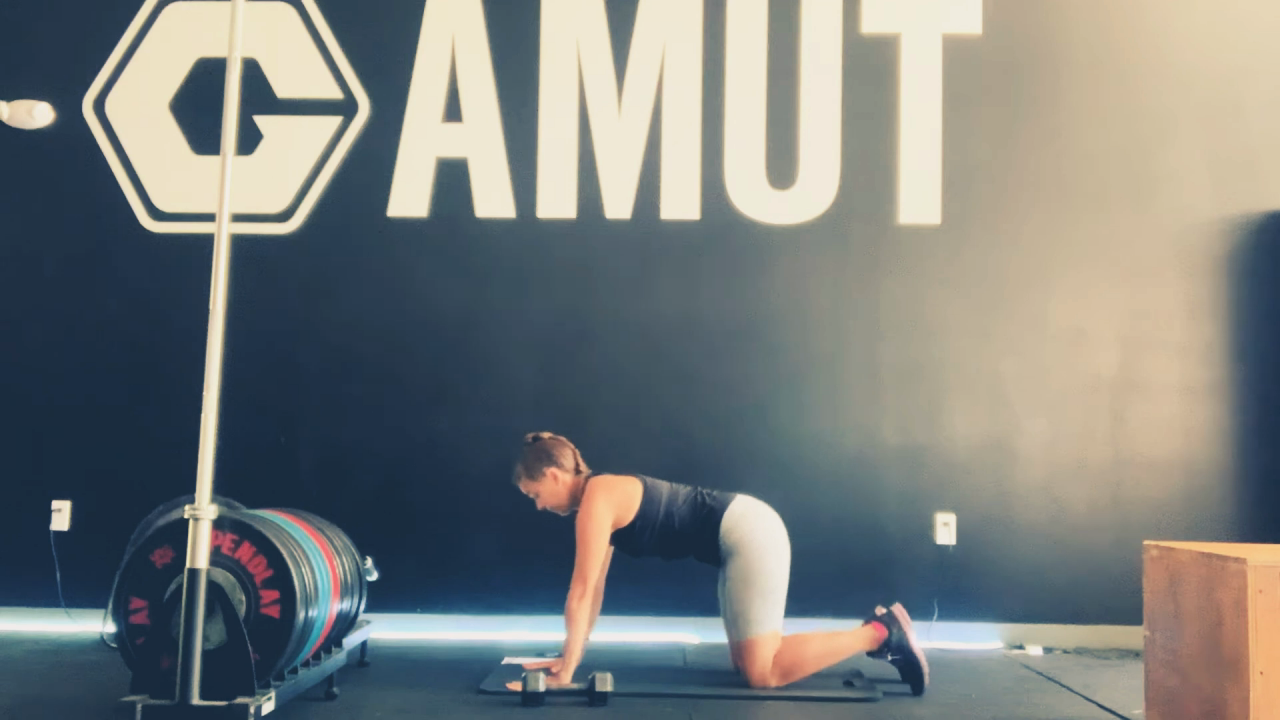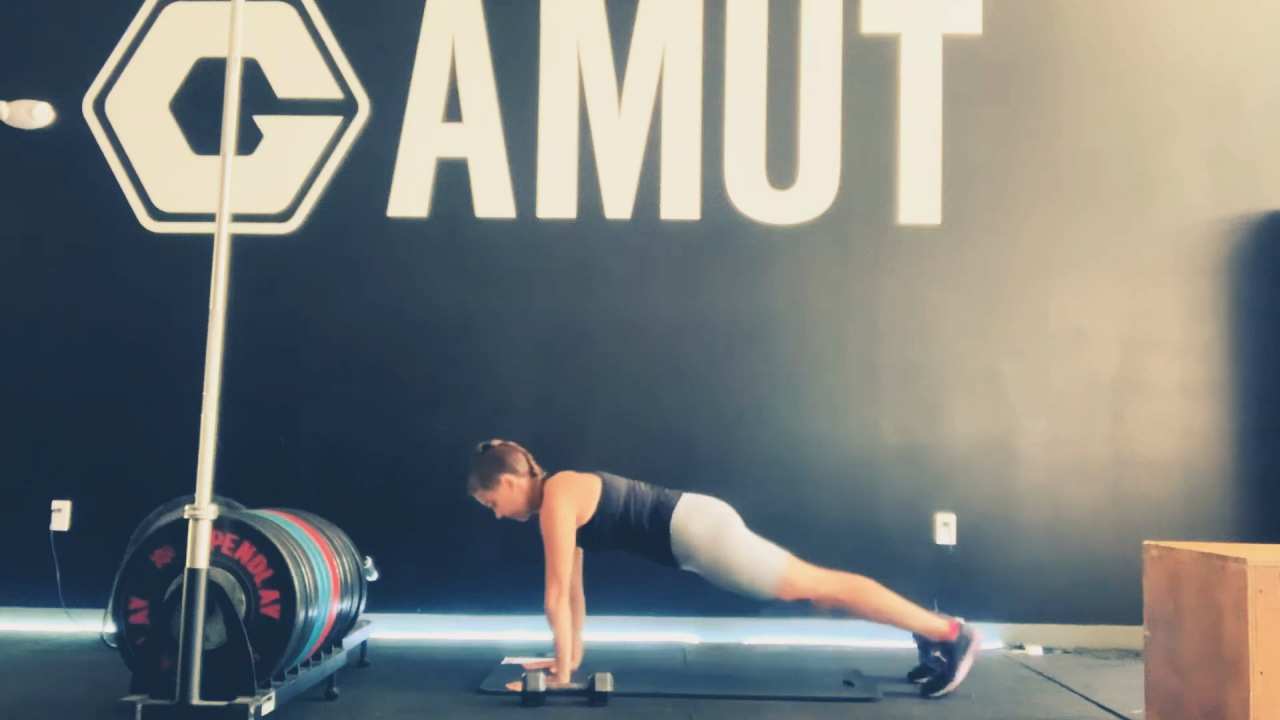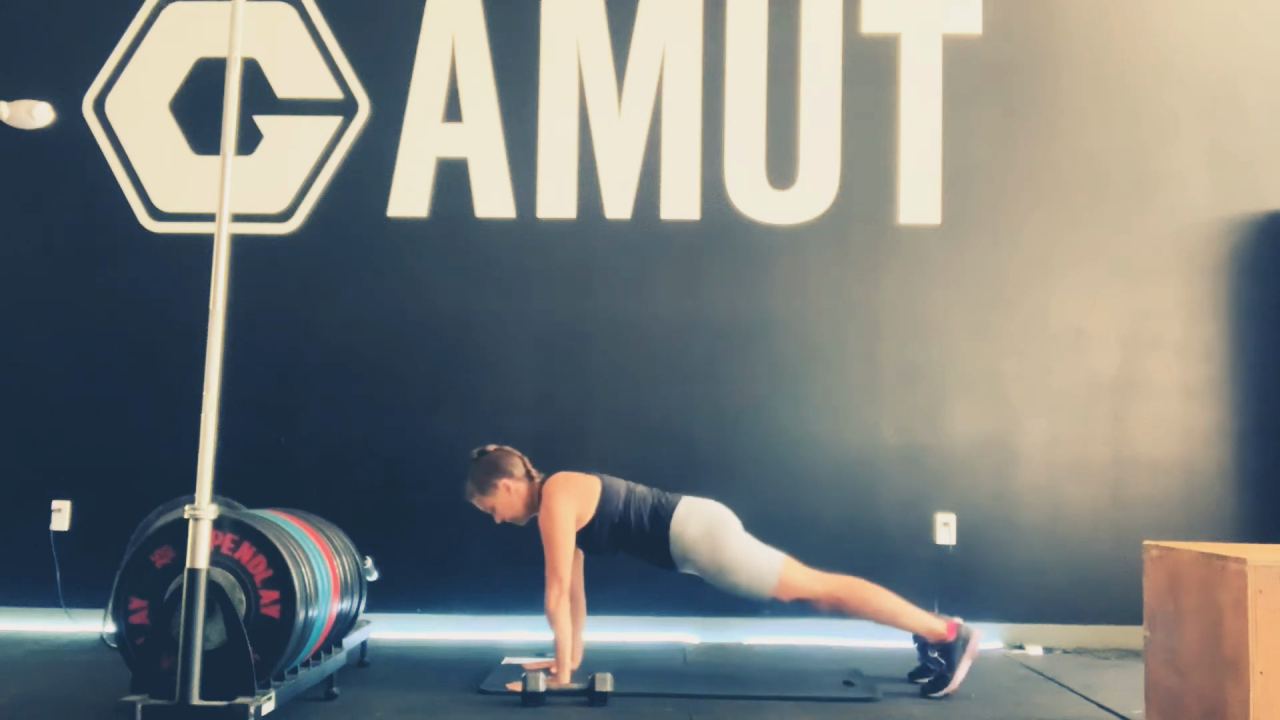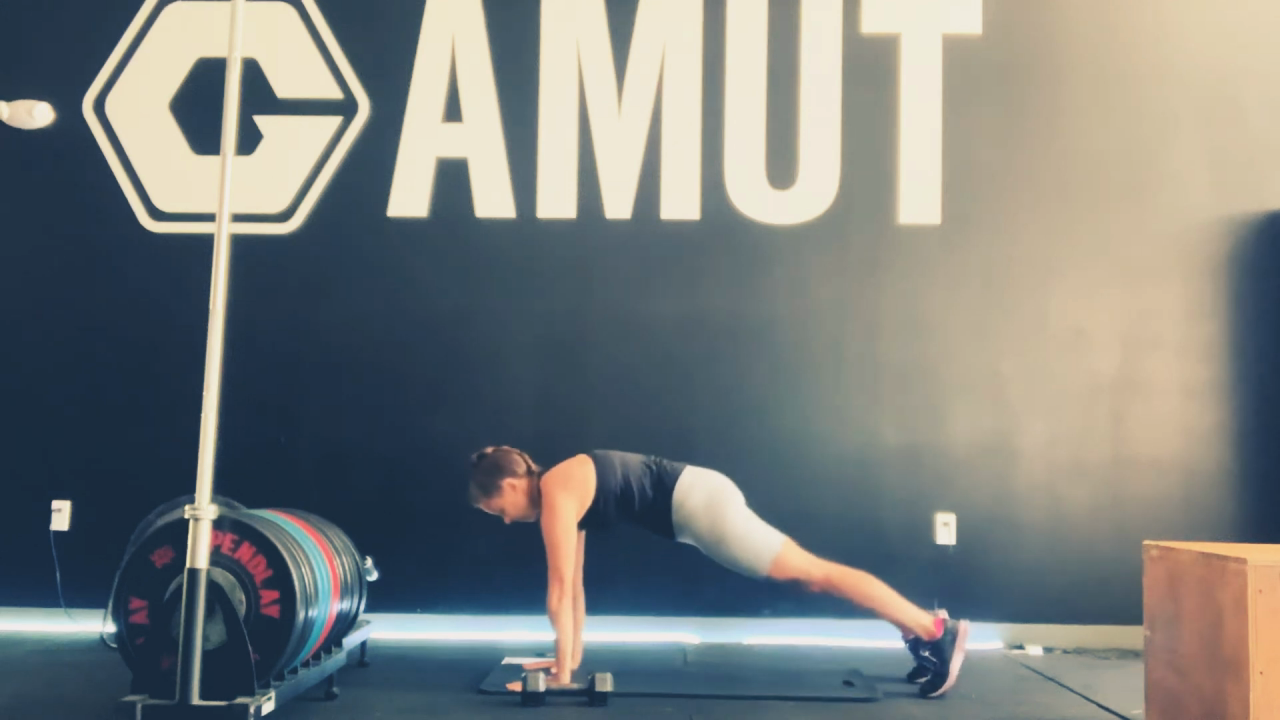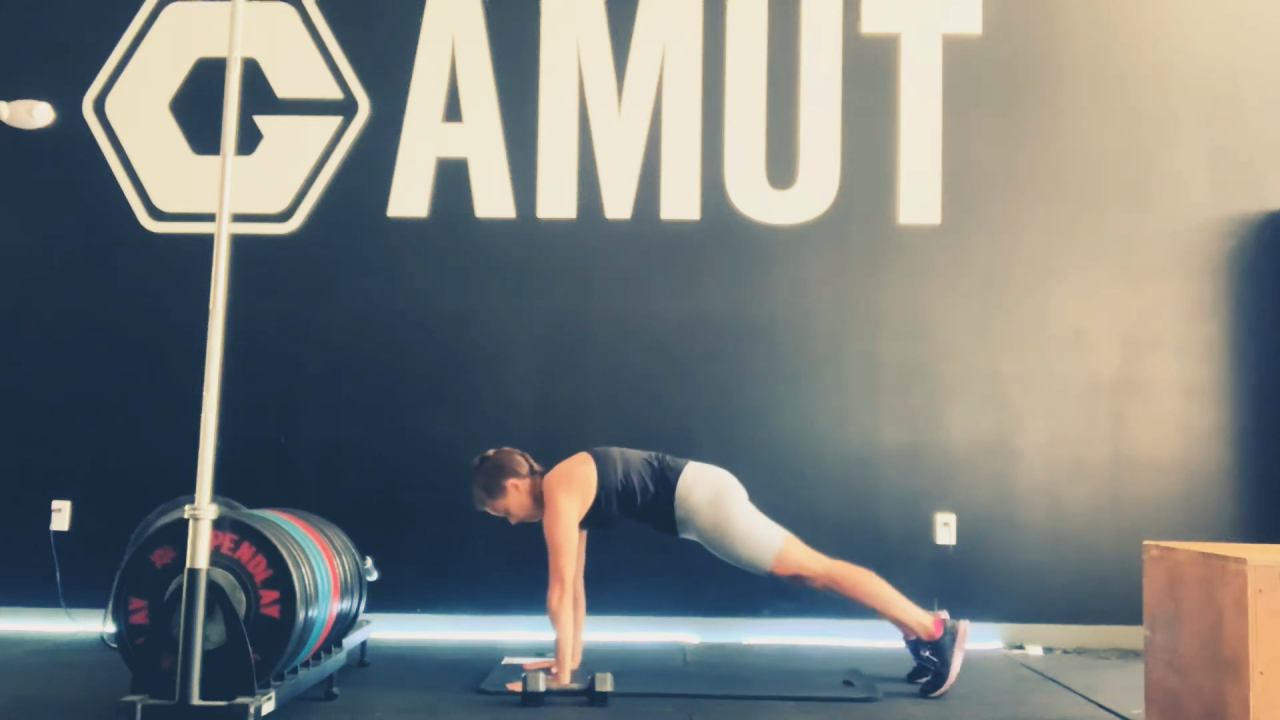
dt=0.5s
person 1, frame 1
left shoulder: (596, 499)
right shoulder: (601, 499)
left elbow: (581, 593)
right elbow: (593, 590)
left wrist: (566, 672)
right wrist: (567, 657)
left hip: (749, 535)
right hip: (743, 536)
left knee: (762, 675)
right knee: (745, 664)
left ankle: (882, 634)
right ankle: (875, 630)
person 1, frame 2
left shoulder: (556, 497)
right shoulder: (562, 499)
left elbow: (556, 592)
right elbow: (573, 585)
left wrist: (562, 670)
right wrist: (572, 653)
left hip: (697, 530)
right hip: (695, 527)
left knee: (820, 589)
right knee: (816, 586)
left ankle: (950, 633)
right ankle: (933, 633)
person 1, frame 3
left shoulder: (556, 498)
right shoulder: (562, 498)
left elbow: (557, 592)
right elbow: (573, 588)
left wrist: (562, 671)
right wrist: (573, 654)
left hip: (696, 535)
right hip: (691, 533)
left knee: (818, 588)
right knee: (813, 589)
left ankle: (947, 635)
right ankle: (932, 635)
person 1, frame 4
left shoulder: (555, 493)
right shoulder: (565, 492)
left elbow: (561, 588)
right elbow: (574, 582)
left wrist: (562, 669)
right wrist: (573, 656)
left hip: (698, 504)
right hip: (693, 502)
left knee: (812, 573)
right knee: (805, 577)
left ankle: (935, 630)
right ankle: (920, 633)
person 1, frame 5
left shoulder: (558, 491)
right shoulder: (567, 491)
left elbow: (561, 587)
right elbow: (574, 582)
left wrist: (562, 671)
right wrist: (572, 655)
left hip: (699, 499)
right hip: (693, 496)
left knee: (814, 568)
right knee: (805, 572)
left ankle: (935, 630)
right ankle: (920, 634)
